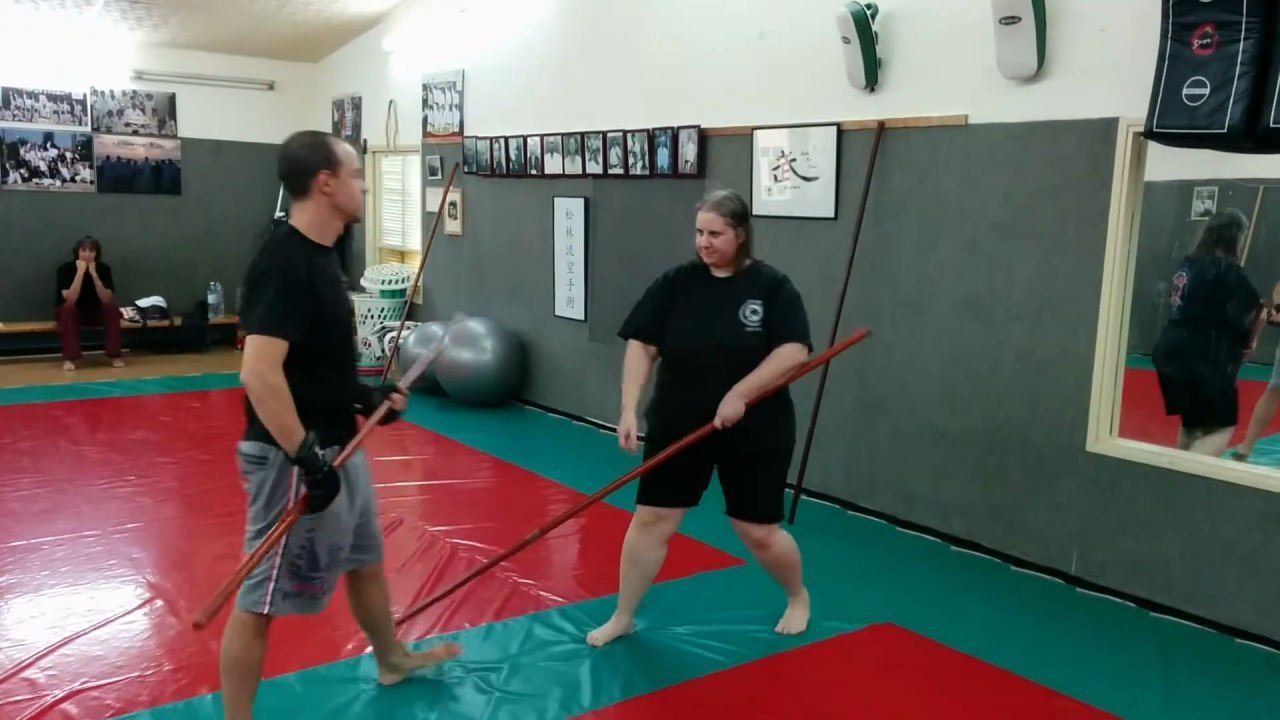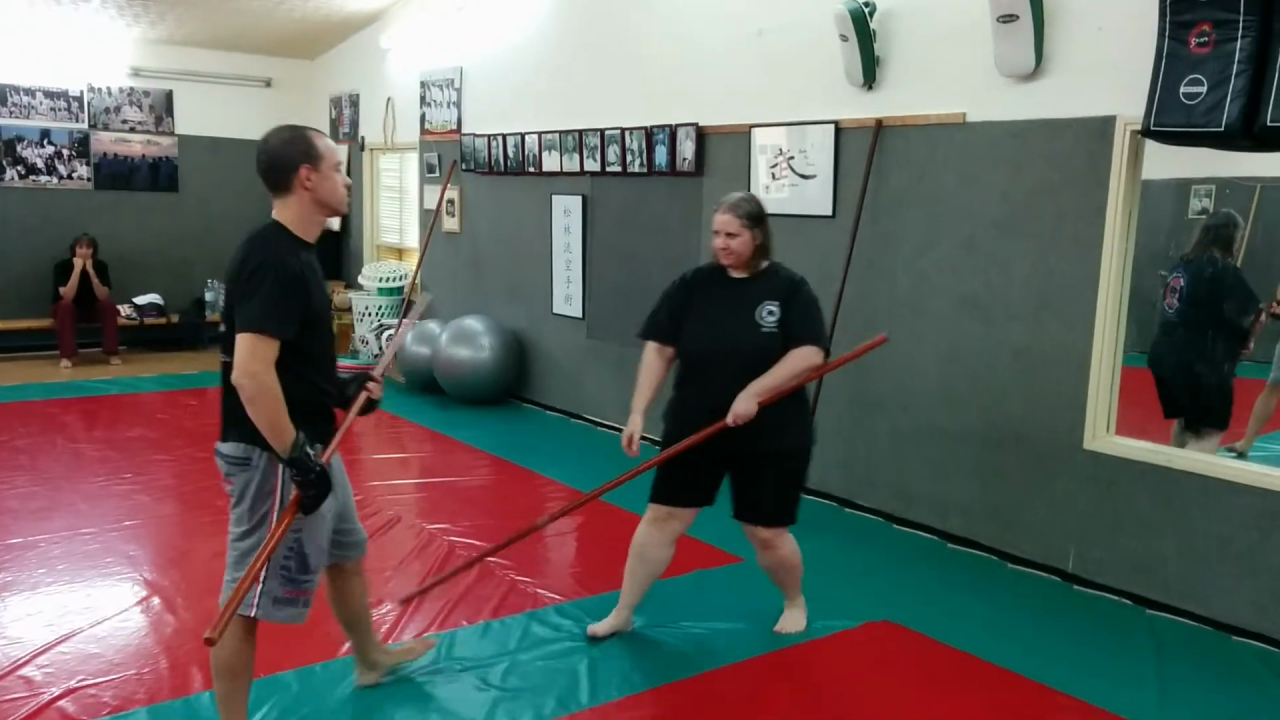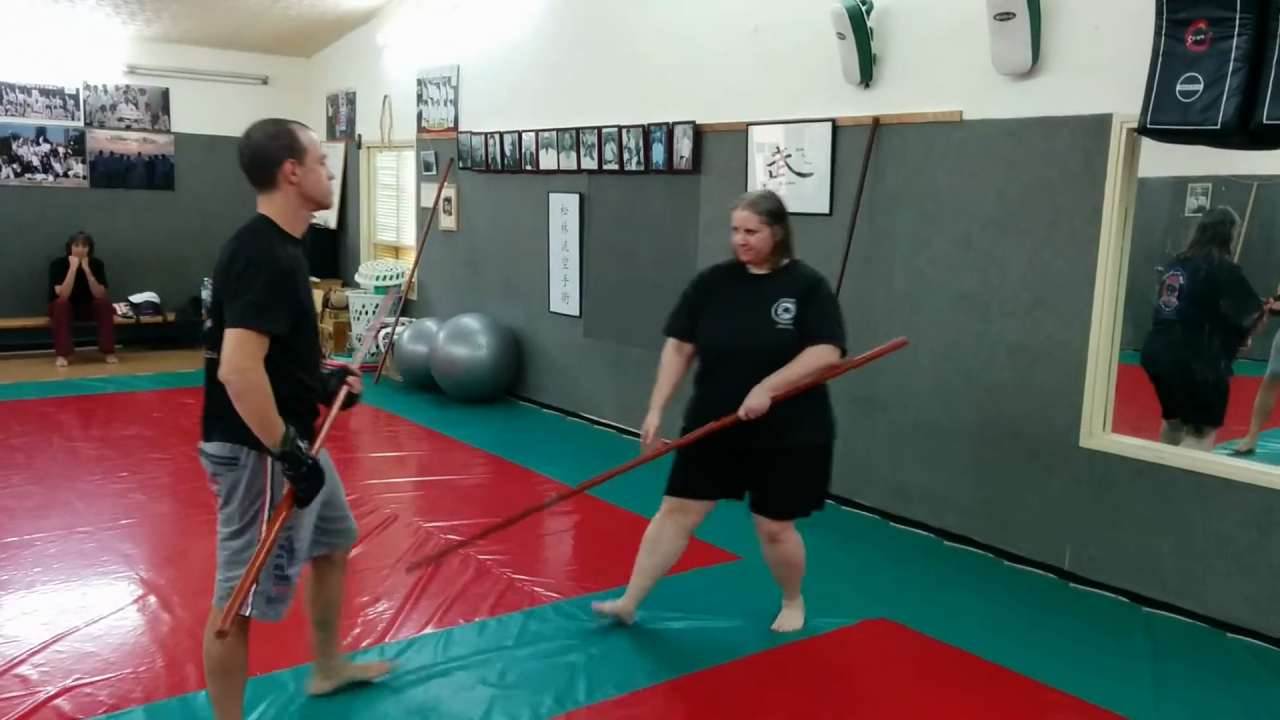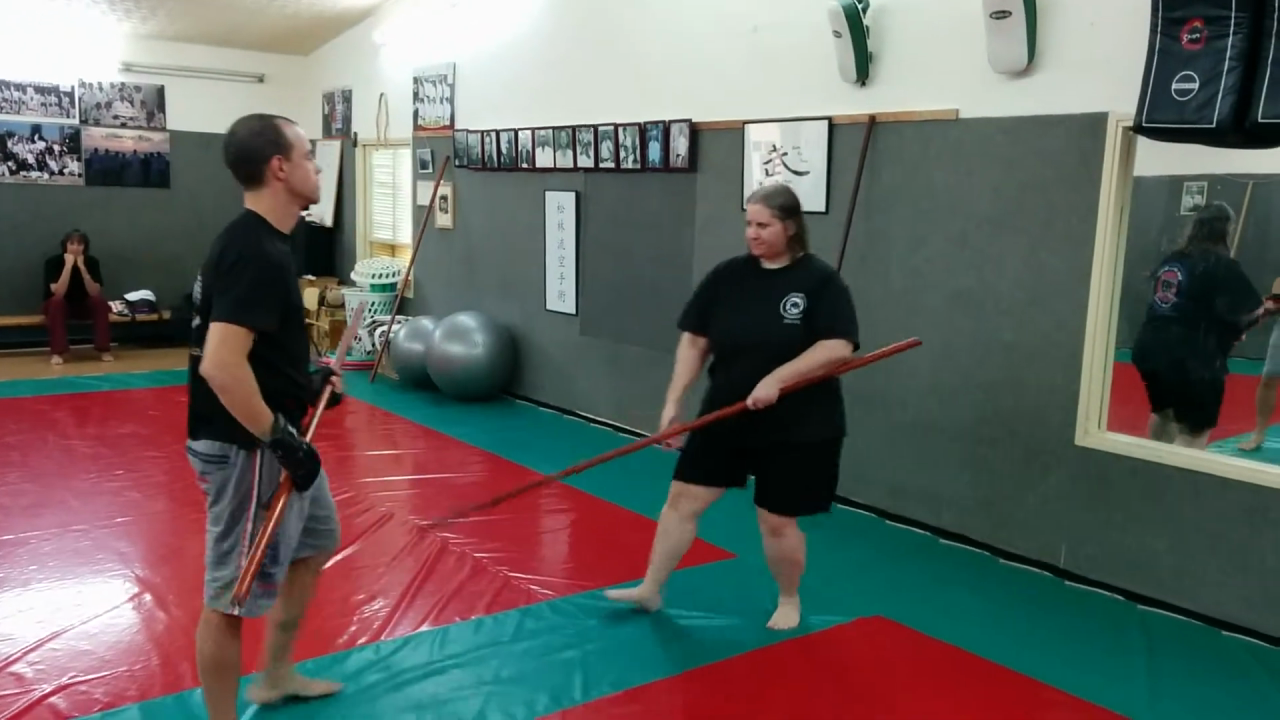
dt=0.1s
person 1, frame 1
left shoulder: (323, 255)
right shoulder: (285, 264)
right elbow: (258, 371)
left wrist: (362, 395)
right wrist: (304, 454)
left hip: (338, 447)
right hip: (295, 461)
left knee: (364, 559)
right knee: (261, 598)
left ankle: (392, 657)
person 1, frame 2
left shoulder: (295, 252)
right shoulder: (274, 260)
right elbow: (250, 371)
left wrist: (340, 386)
right wrist: (296, 457)
left hip: (308, 445)
right hip: (270, 455)
left knee: (343, 549)
right knee: (251, 599)
left ankle: (371, 657)
person 1, frame 3
left shoulder: (281, 246)
right shoulder: (262, 256)
right elbow: (237, 369)
left wrist: (322, 381)
right wrist: (286, 450)
left hip: (293, 439)
right hip: (258, 452)
left knee: (333, 542)
right knee: (240, 595)
left ankle: (329, 665)
person 1, frame 4
left shoulder: (262, 243)
right shoulder: (254, 252)
right elbow: (220, 364)
left wrist: (307, 380)
right wrist: (282, 436)
left hip: (271, 442)
right hip: (245, 449)
left knee: (309, 548)
right knee: (233, 594)
person 2, frame 1
left shoulder: (772, 286)
right shoulder: (675, 284)
left elbow: (794, 352)
right elbow: (640, 346)
left wrist: (740, 394)
right wrist: (629, 409)
left hip: (756, 431)
right hip: (679, 427)
left knee: (758, 532)
right knee: (651, 520)
left ankle: (798, 597)
right ankle: (621, 617)
person 2, frame 2
left shoulder: (790, 289)
right shoulder: (692, 286)
left elbow: (811, 354)
right elbow: (659, 350)
left wrist: (754, 394)
right wrist: (638, 413)
left hip: (772, 435)
right hip: (694, 428)
left knee: (766, 532)
right knee: (662, 519)
left ankle: (794, 601)
right ankle: (621, 613)
person 2, frame 3
left shoulder: (809, 286)
right shoulder: (713, 282)
left elbow: (827, 353)
right elbow: (679, 347)
left wrist: (767, 388)
right wrist: (656, 409)
left hip: (790, 431)
right hip: (713, 422)
left knee: (774, 526)
right knee: (677, 510)
left ankle: (793, 601)
right ankle: (629, 601)
person 2, frame 4
left shoulder: (821, 281)
right shoulder: (727, 277)
left elbow: (839, 348)
right elbow: (695, 342)
left wrist: (776, 380)
right wrist: (673, 401)
left hip: (799, 426)
right hip: (726, 416)
left knee: (777, 520)
right knee: (684, 498)
left ankle: (788, 599)
right ankle: (649, 590)
person 3, frame 1
left shoulder: (1188, 264)
right shoulder: (1227, 270)
right elbow: (1255, 313)
left wrist: (1242, 338)
right wrist: (1248, 342)
left hip: (1173, 352)
right hip: (1203, 360)
left knee: (1194, 424)
right knee: (1220, 429)
person 3, frame 2
left shoulder: (1181, 266)
right shoulder: (1225, 272)
right elbow: (1252, 317)
left wrist: (1238, 336)
right wrist: (1245, 340)
left hip: (1165, 354)
right hip: (1202, 362)
left knee: (1186, 423)
right knee: (1207, 433)
person 3, frame 3
left shoulder: (1176, 264)
right shoulder: (1224, 270)
right elbow: (1254, 314)
left wrist: (1235, 333)
right wrist: (1244, 337)
left hip: (1159, 351)
right hip: (1198, 360)
left knee: (1177, 420)
right knee: (1202, 432)
person 3, frame 4
left shoulder: (1168, 260)
right shoulder: (1224, 267)
right elbow: (1253, 313)
right wrist: (1246, 322)
left hip: (1151, 348)
right hip: (1193, 357)
left knee: (1164, 413)
right knee: (1193, 431)
